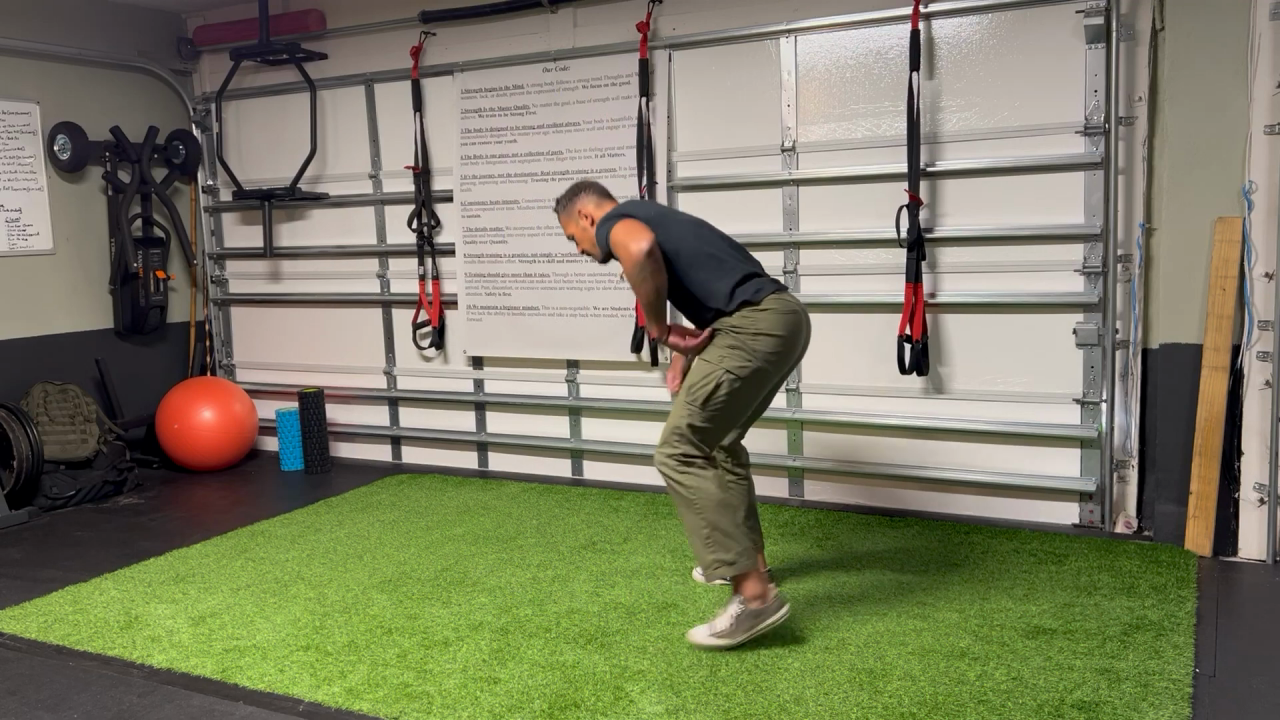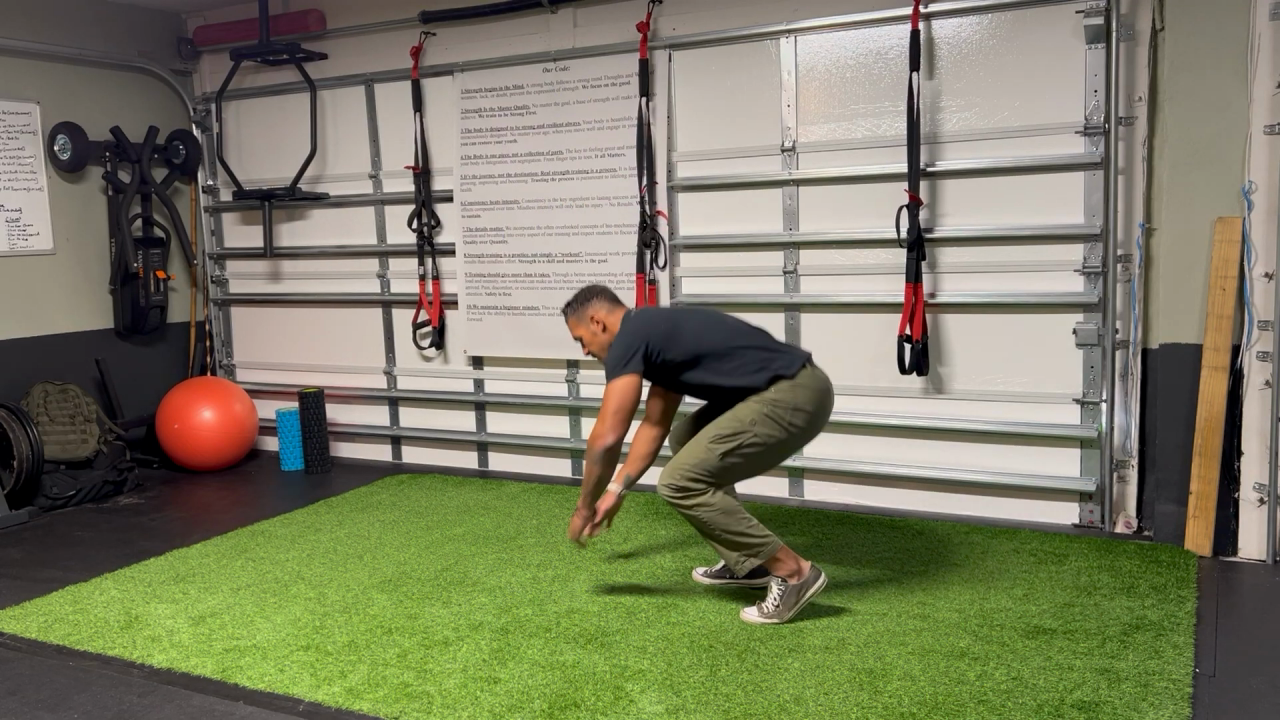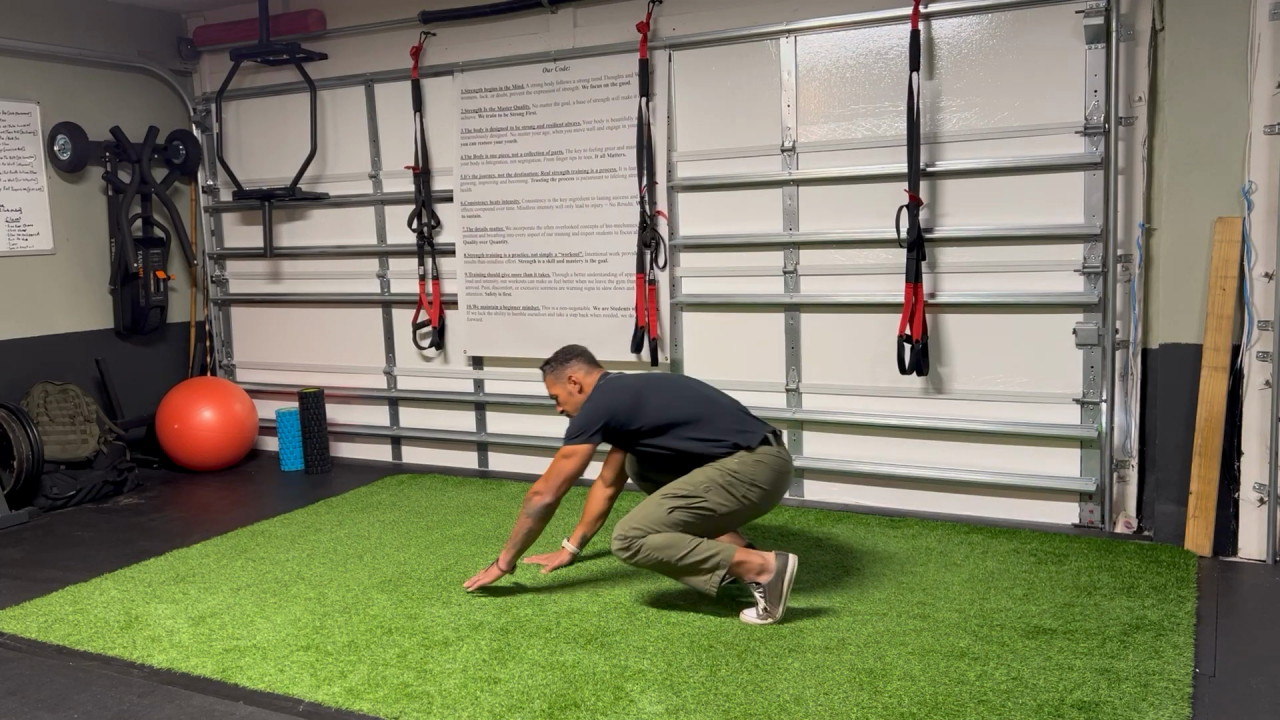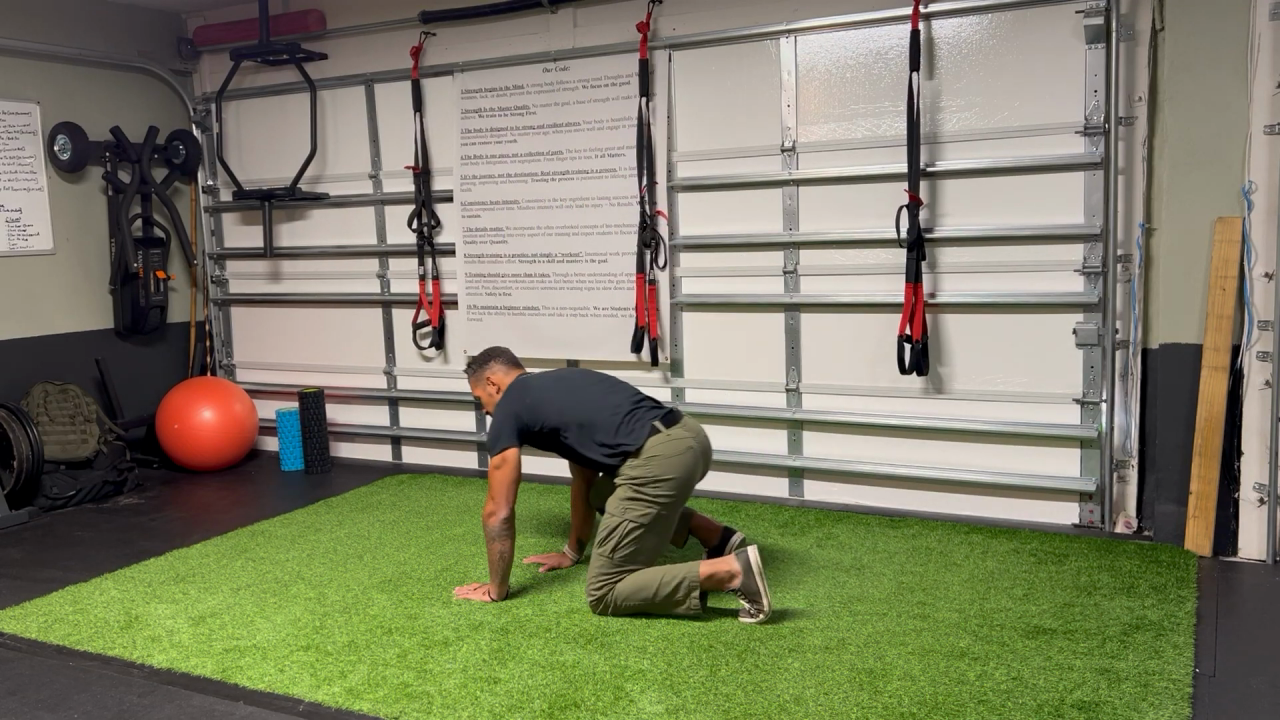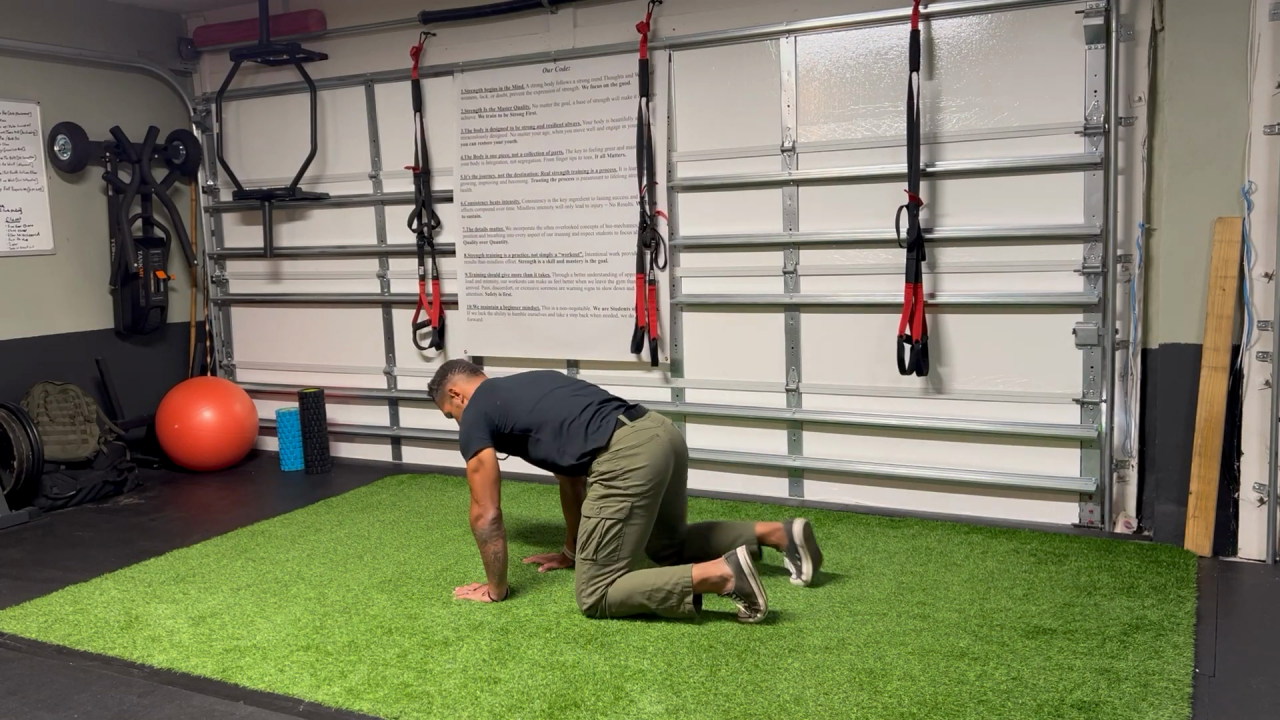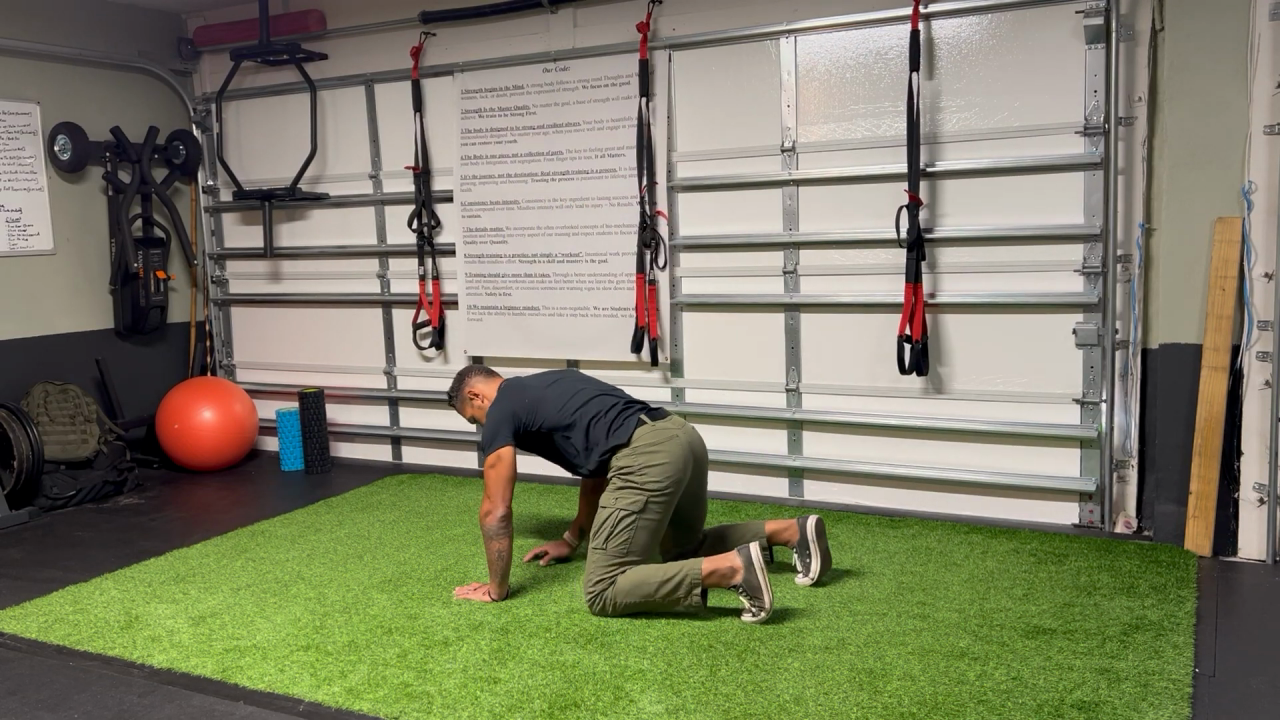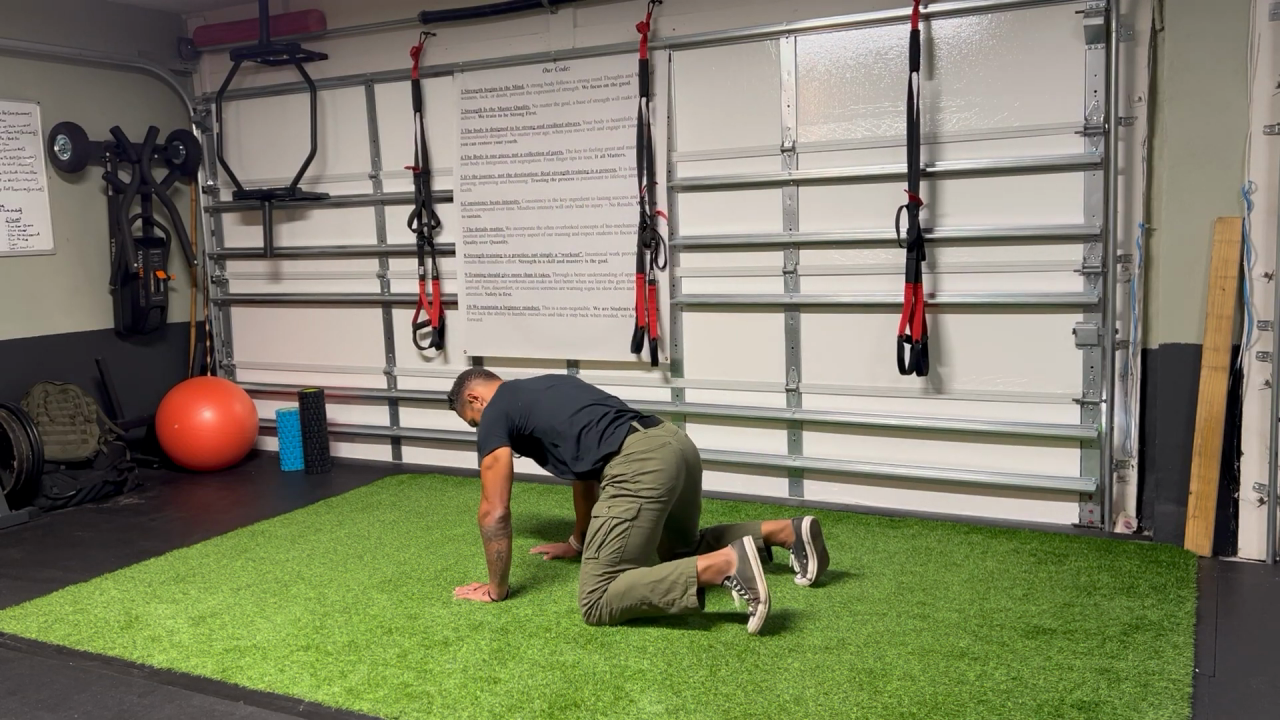
dt=0.4s
person 1, frame 1
left shoulder: (615, 219)
right shoulder: (649, 215)
left elbow: (640, 248)
left wrist: (658, 328)
right wrist: (686, 358)
left hip: (754, 328)
right hip: (785, 319)
left knee: (680, 451)
right knee: (718, 439)
left ankle: (754, 596)
right ankle: (749, 562)
person 1, frame 2
left shoulder: (628, 340)
right shoulder: (656, 333)
left elbow: (606, 438)
right elbow: (654, 424)
left wrist: (585, 508)
right wrist: (616, 490)
left hip: (791, 396)
right hip: (795, 387)
left knee: (681, 482)
right knee: (688, 444)
left ankle: (791, 571)
right ankle: (745, 561)
person 1, frame 3
left shoulder: (599, 405)
right shoulder: (623, 396)
left elbow: (546, 493)
right elbow: (608, 484)
left wrist: (504, 562)
right wrist: (570, 548)
left hip: (753, 469)
right hip: (756, 459)
left knee: (630, 540)
right knee: (639, 465)
left ankle: (762, 567)
right ankle: (733, 548)
person 1, frame 4
left shoulder: (508, 410)
right shoulder: (559, 385)
left elbow: (499, 511)
right elbow: (585, 480)
left wrist: (496, 589)
right wrist: (572, 552)
left hip: (663, 457)
right hip: (691, 438)
left knee: (605, 593)
right knee: (602, 496)
left ankle: (730, 571)
right ankle: (717, 538)
person 1, frame 5
left shoulder: (475, 415)
right shoulder: (530, 385)
left elbow: (486, 514)
right elbow: (571, 476)
left wrist: (496, 588)
right wrist: (572, 552)
left hip: (629, 457)
right hip: (662, 433)
left knee: (596, 598)
right knee: (668, 548)
left ankle: (720, 575)
right ankle: (780, 534)
person 1, frame 6
left shoulder: (501, 413)
right shoulder: (542, 388)
left elbow: (496, 510)
right elbow: (594, 471)
left wrist: (497, 587)
right wrist: (570, 540)
left hip: (647, 457)
right hip: (681, 437)
left knee: (603, 593)
right knee: (684, 549)
left ankle: (730, 567)
right ankle: (792, 531)
person 1, frame 7
left shoulder: (495, 414)
right shoulder: (544, 389)
left elbow: (494, 511)
left wrist: (497, 587)
right wrist: (576, 542)
left hip: (639, 466)
right hip: (675, 444)
left knee: (597, 602)
right knee: (681, 549)
left ankle: (726, 564)
right ankle: (788, 532)
